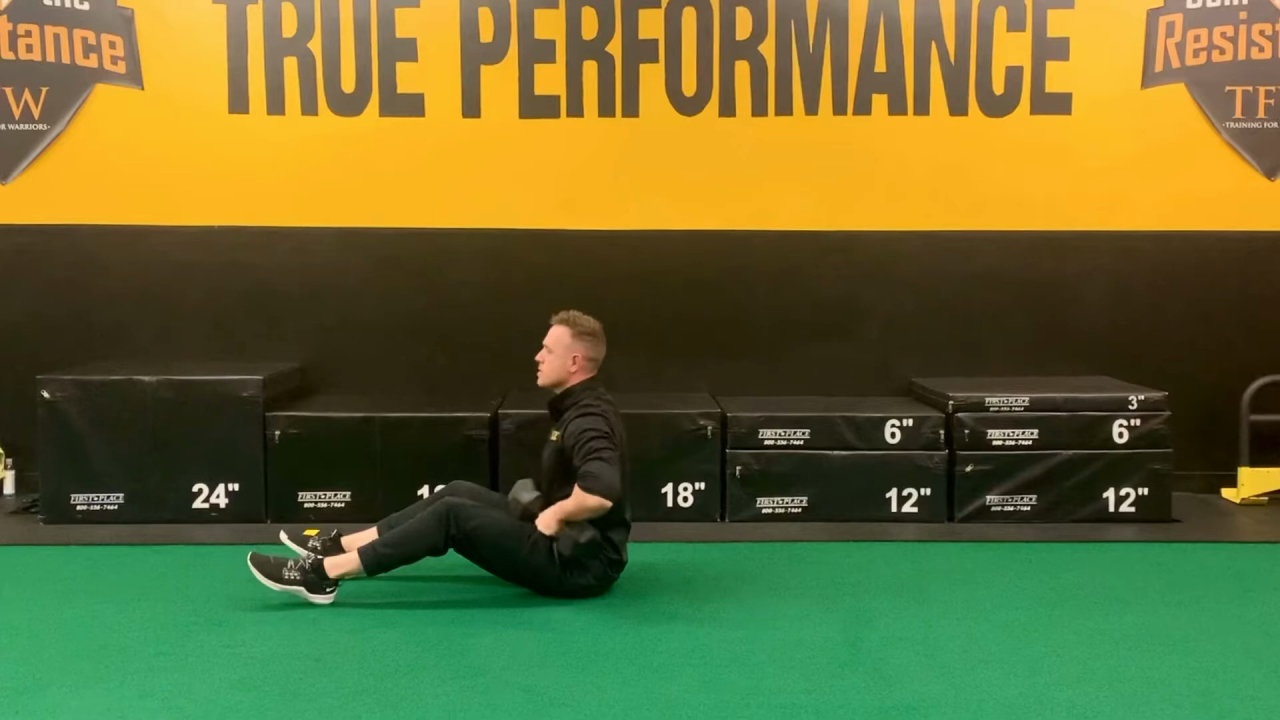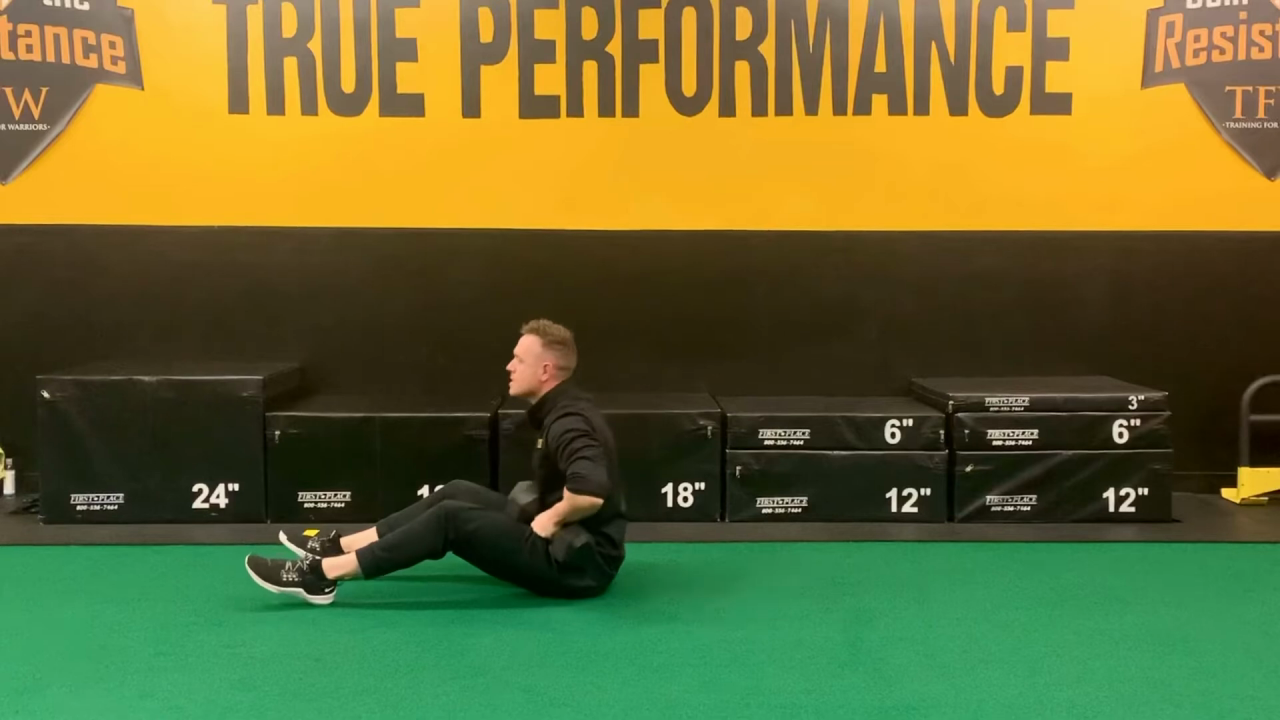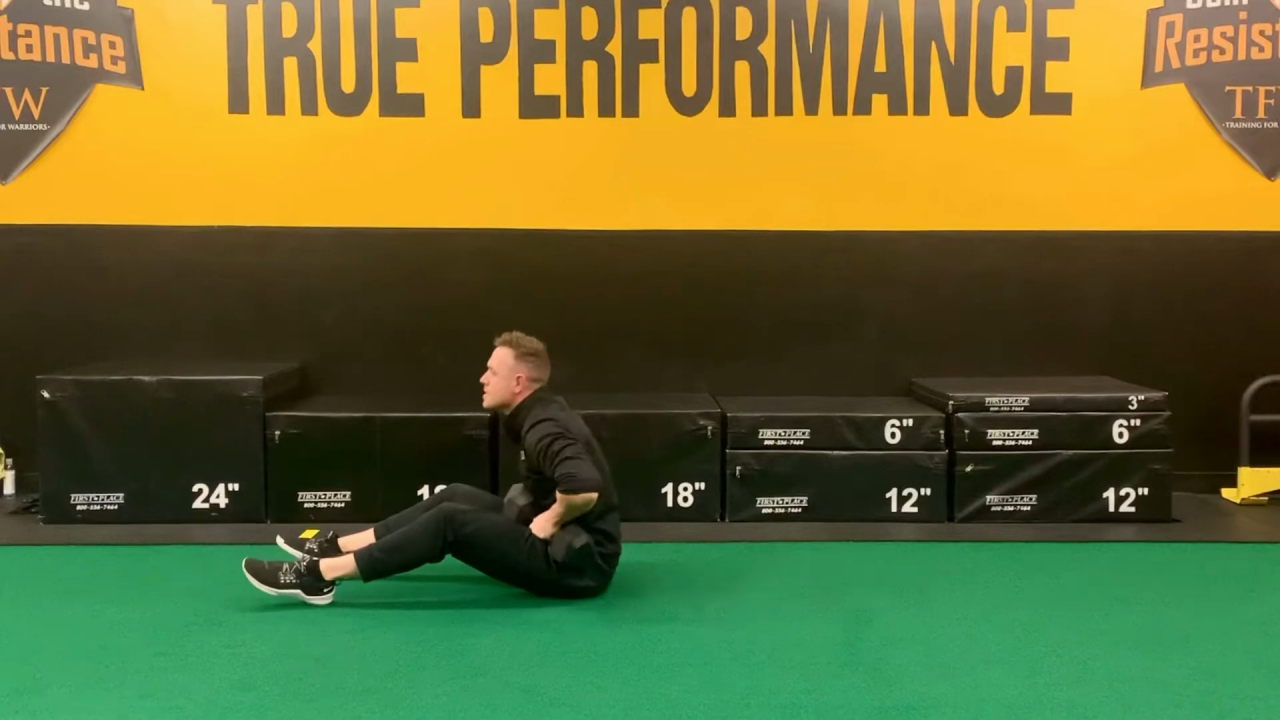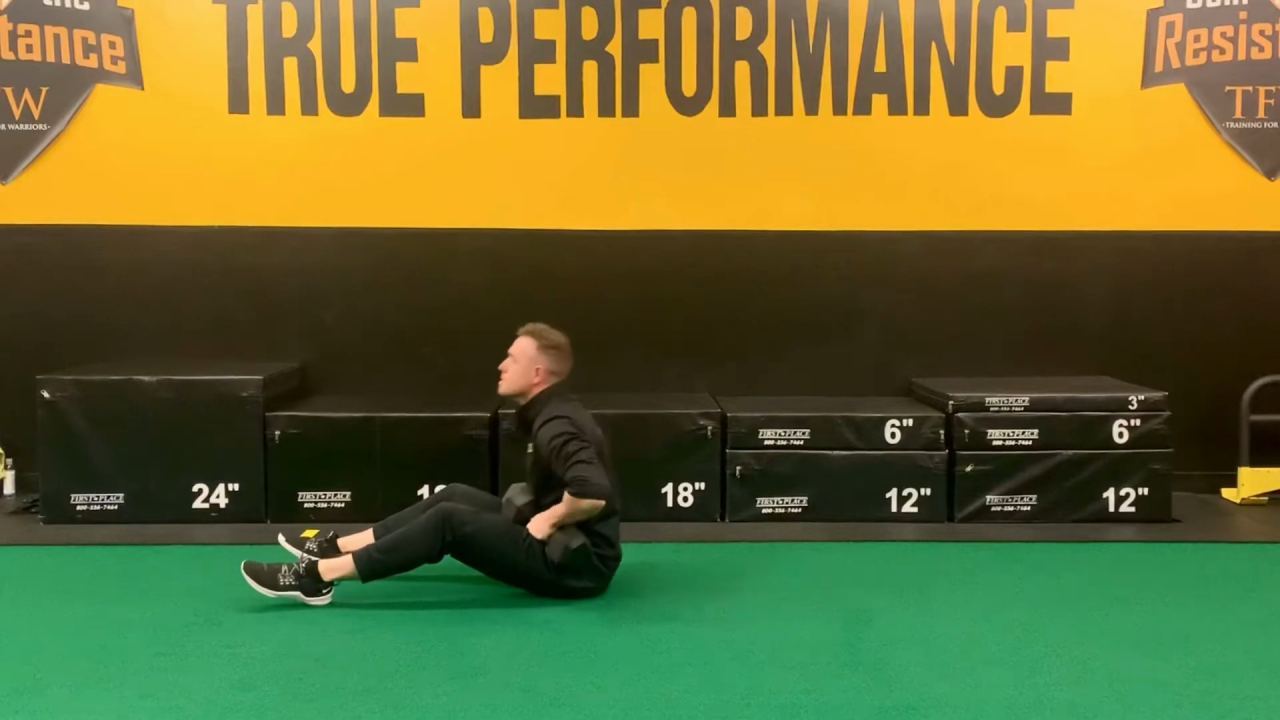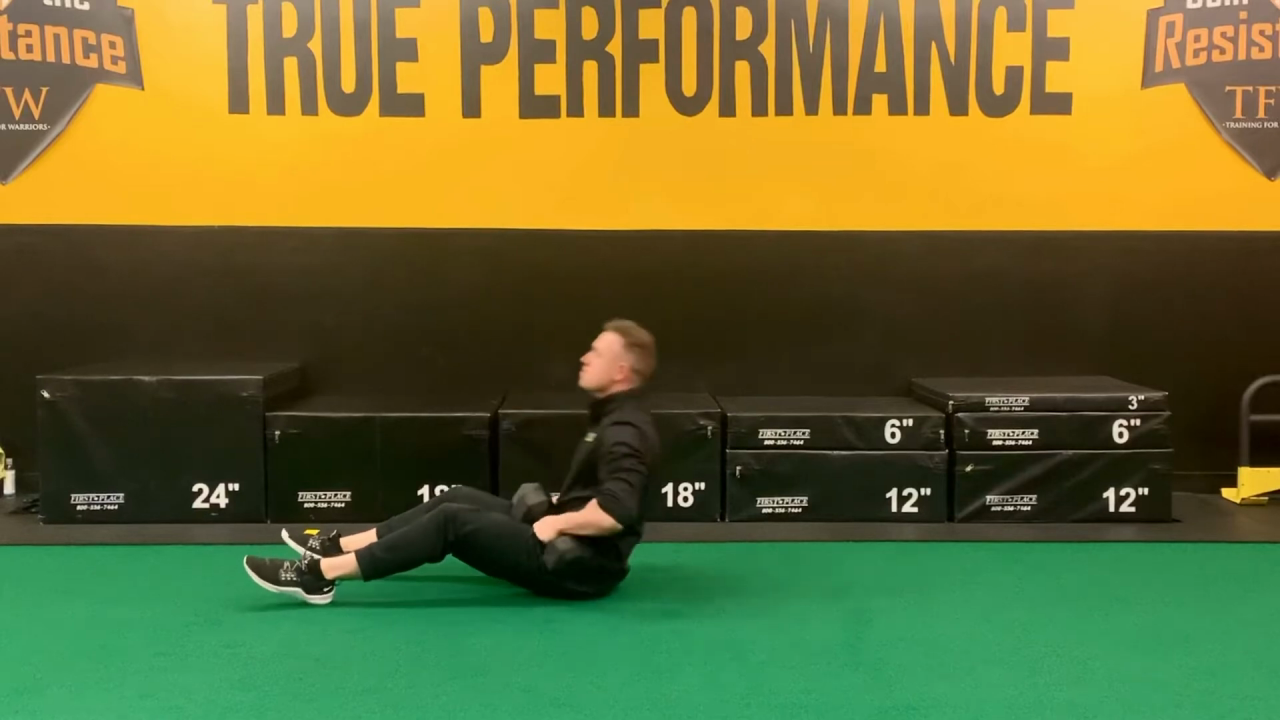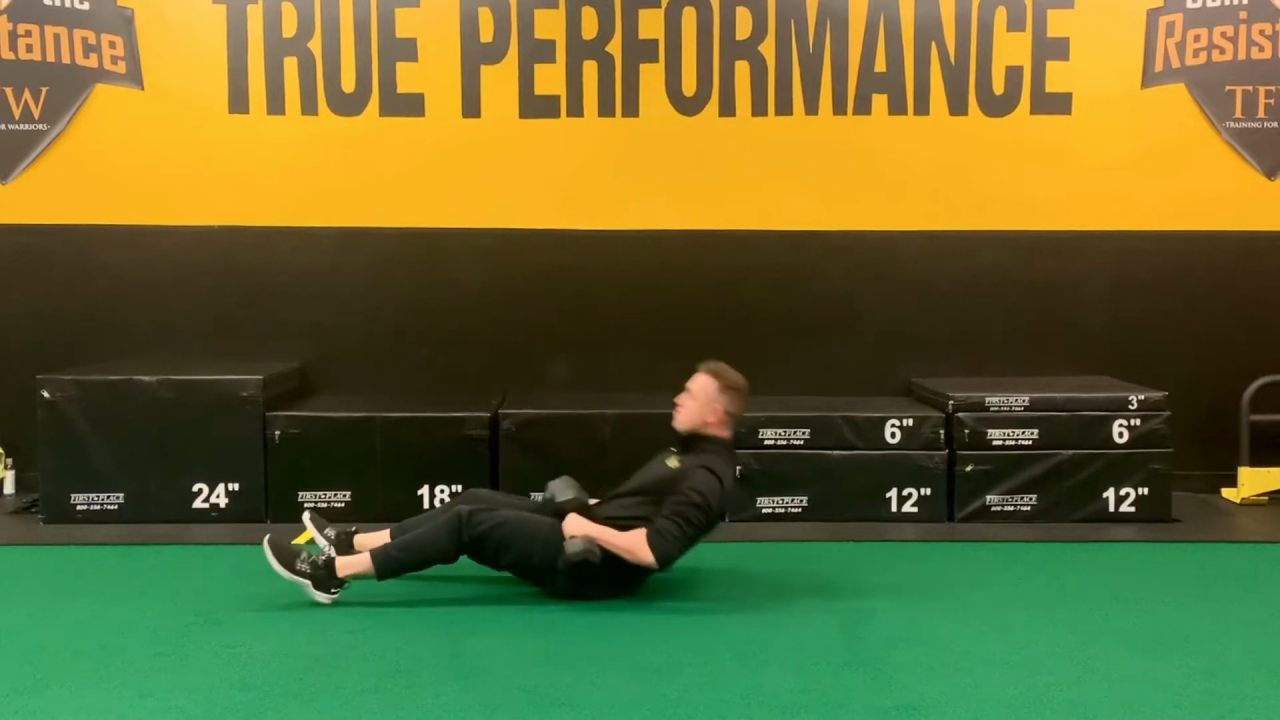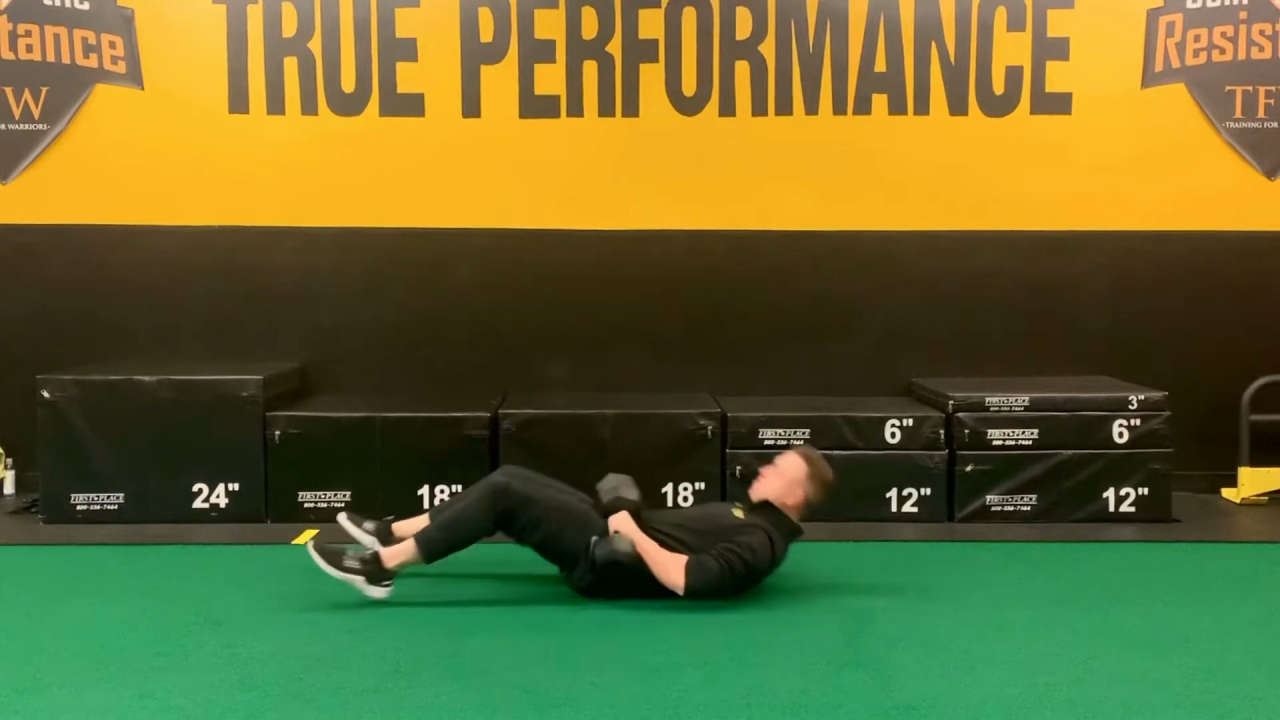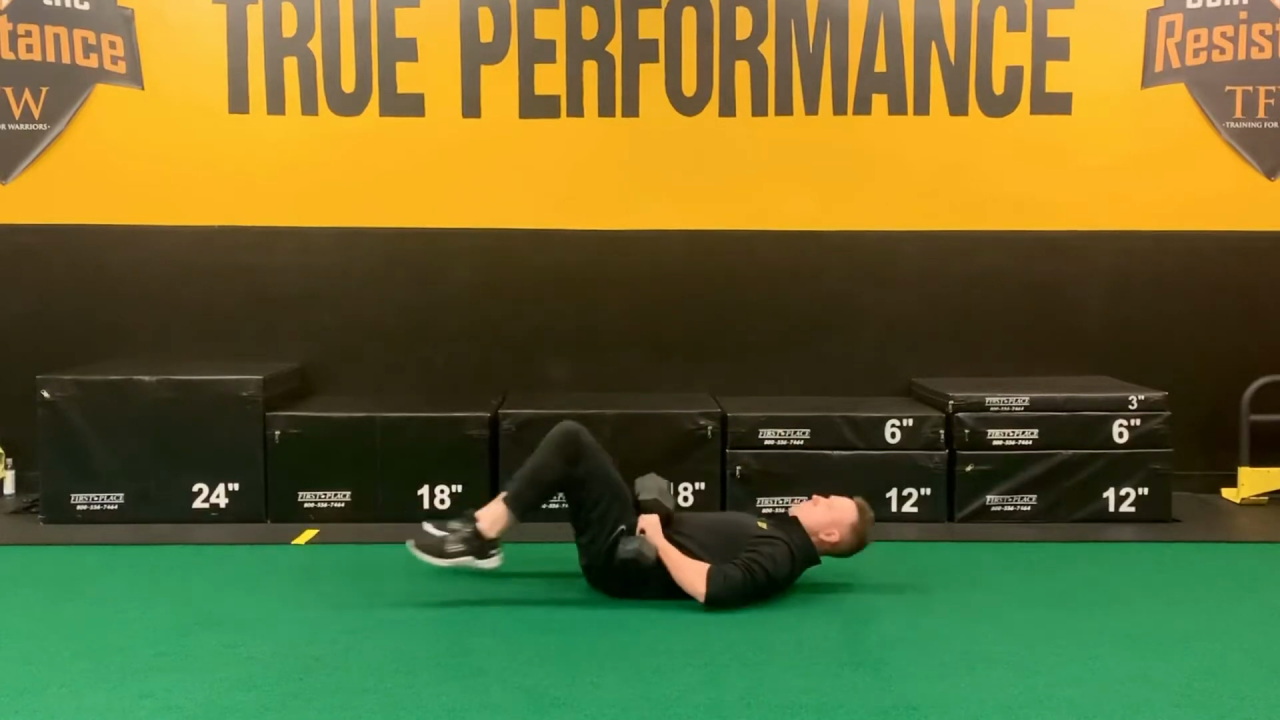
dt=0.2s
person 1, frame 1
left shoulder: (587, 420)
right shoulder: (583, 405)
left elbow: (601, 494)
left wrist: (557, 515)
right wrist: (547, 503)
left hip: (579, 566)
right hip: (572, 548)
left knee: (451, 515)
right knee: (458, 493)
left ankle: (323, 574)
right ankle: (340, 546)
person 1, frame 2
left shoulder: (566, 423)
right shoulder: (564, 406)
left elbow: (591, 491)
left wrist: (554, 518)
right wrist: (542, 511)
left hip: (577, 565)
right hip: (570, 546)
left knee: (450, 520)
right knee: (457, 494)
left ankle: (321, 574)
right ankle: (338, 546)
person 1, frame 3
left shoulder: (542, 430)
right shoulder: (544, 410)
left elbow: (584, 487)
left wrist: (553, 520)
right wrist: (540, 512)
left hip: (576, 564)
right hip: (569, 546)
left knee: (448, 521)
right knee: (455, 497)
left ankle: (318, 576)
right ankle: (337, 546)
person 1, frame 4
left shoulder: (555, 426)
right shoulder: (555, 409)
left elbow: (592, 494)
left wrist: (551, 520)
right wrist: (540, 514)
left hip: (575, 565)
left knee: (447, 521)
right knee: (454, 497)
left ankle: (318, 577)
right ankle: (336, 547)
person 1, frame 5
left shoulder: (624, 432)
right shoulder: (617, 415)
left elbow: (617, 514)
left wrist: (558, 523)
right wrist: (555, 509)
left hip: (580, 568)
left knee: (451, 522)
right knee: (459, 498)
left ankle: (320, 575)
right ankle: (338, 546)
person 1, frame 6
left shoulder: (706, 479)
right shoulder: (695, 452)
left elbow: (654, 551)
left wrist: (588, 527)
right wrist: (589, 513)
left hip: (589, 565)
right hip: (592, 535)
left knee: (468, 524)
right knee: (475, 501)
left ankle: (333, 573)
right ankle: (354, 544)
person 1, frame 7
left shoulder: (762, 542)
right shoulder: (759, 513)
left elbow: (688, 580)
left wrist: (634, 534)
right wrist: (631, 520)
left hip: (604, 559)
right hip: (624, 536)
left knee: (503, 490)
right knee: (512, 477)
left ankle: (380, 566)
right ankle: (392, 533)
person 1, frame 8
left shoulder: (781, 558)
right shoulder: (782, 531)
left elbow: (708, 588)
left wrist: (659, 541)
right wrist: (661, 525)
left hip: (622, 555)
right hip: (650, 532)
left knee: (570, 439)
right knee: (570, 445)
left ankle: (481, 538)
right ankle: (480, 523)
